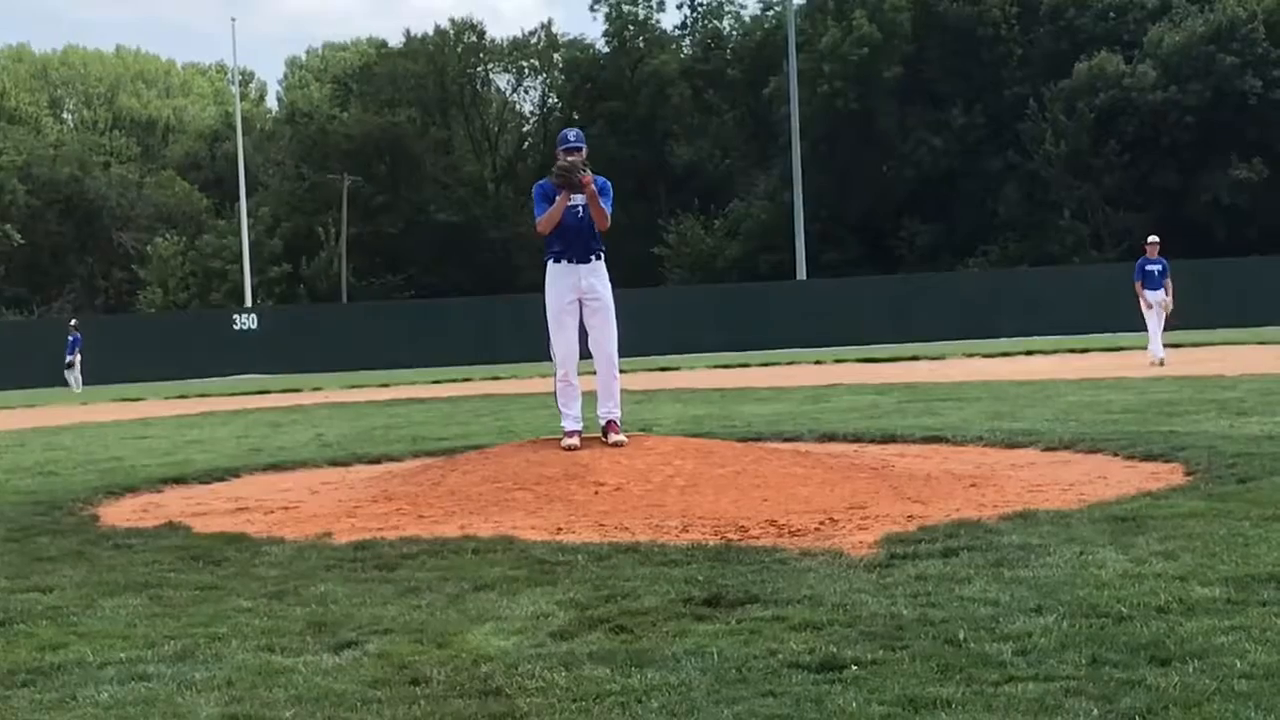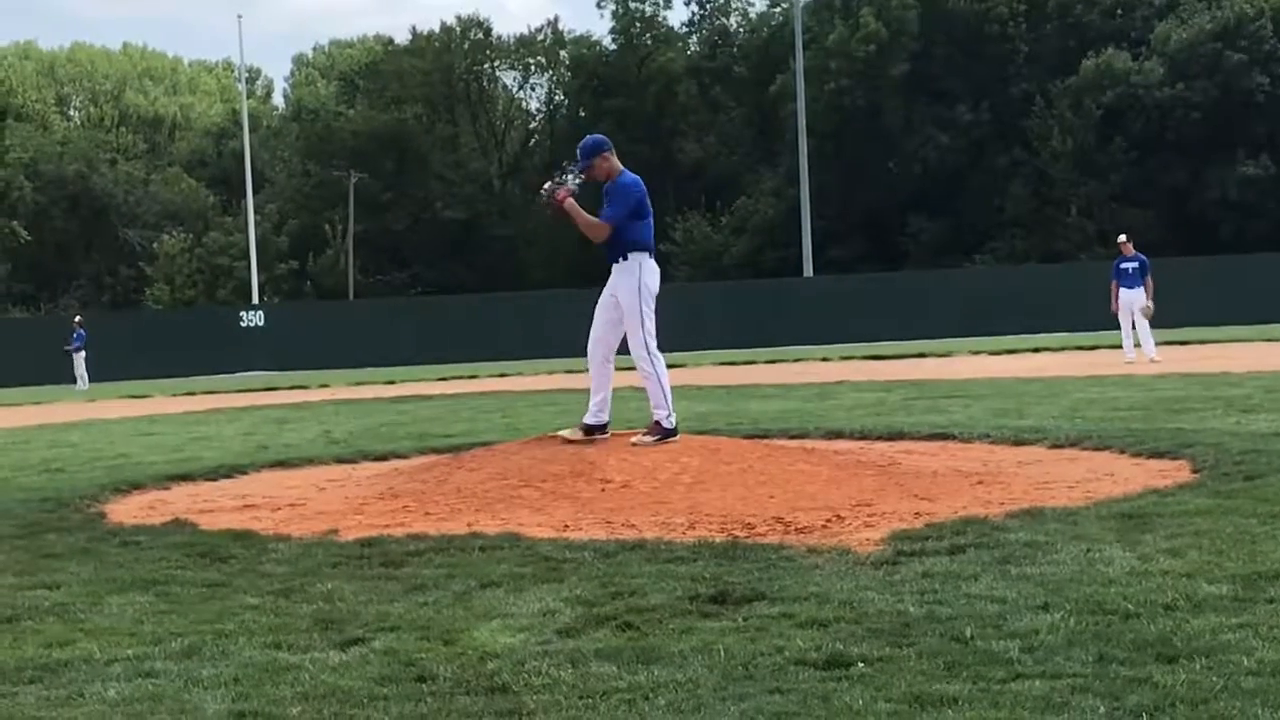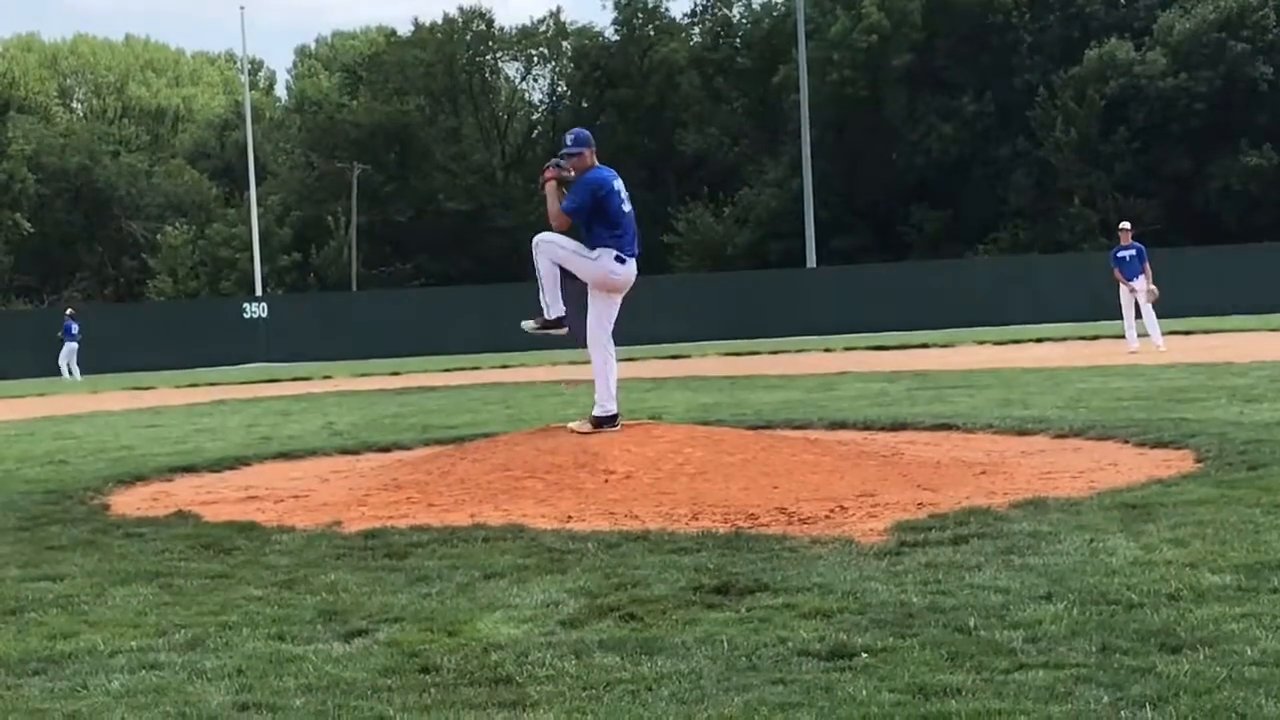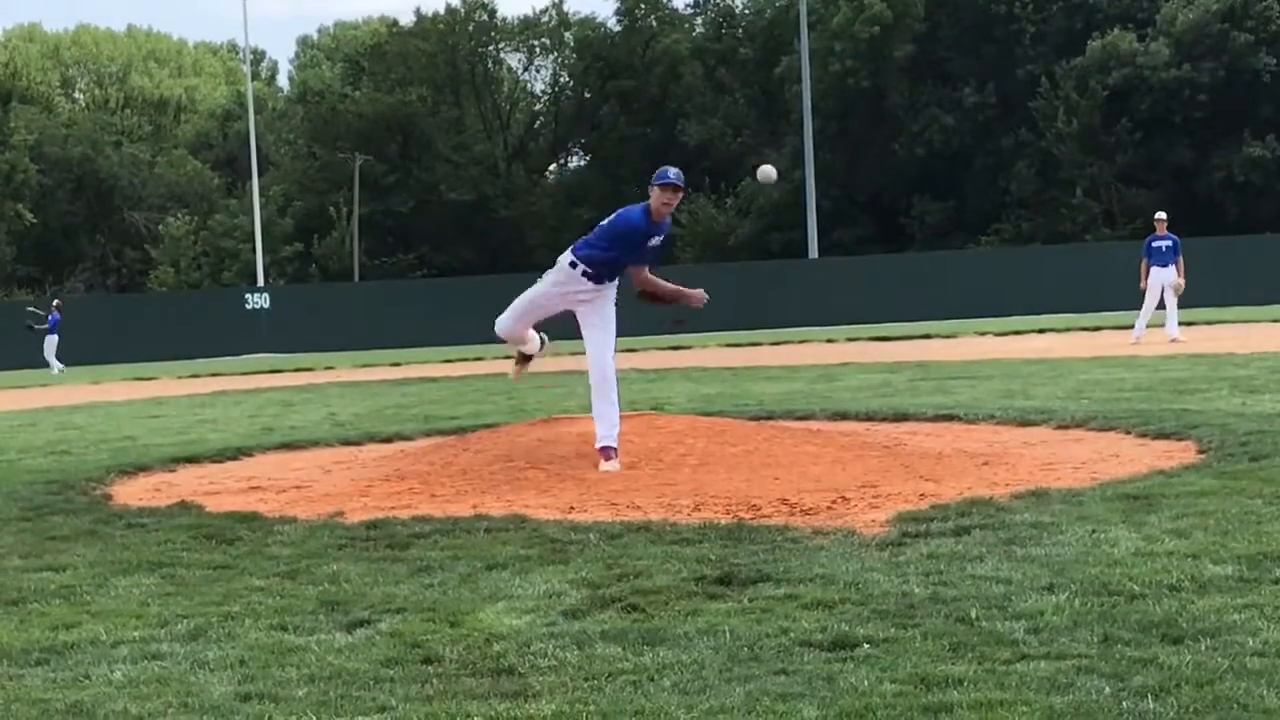
dt=1s
person 1, frame 1
left shoulder: (601, 184)
right shoulder: (544, 188)
left elbow: (604, 224)
right elbow: (542, 227)
left wrist: (590, 192)
right wrist: (565, 194)
left hip: (594, 270)
right hip: (559, 273)
left knee: (606, 350)
right knee: (564, 355)
left ankle: (610, 420)
right ankle: (571, 425)
person 1, frame 2
left shoulder: (628, 184)
right shoulder: (611, 188)
left elbow: (601, 232)
right elbow: (597, 233)
left wrist: (570, 204)
right wrist: (568, 207)
left hip: (636, 269)
right hip: (619, 272)
left knee: (643, 349)
right knee: (598, 348)
left ankle: (666, 422)
right ankle: (596, 420)
person 1, frame 3
left shoulder: (591, 181)
right shoulder: (609, 176)
left elbow: (559, 223)
right elbow: (581, 208)
left wrist: (550, 185)
right wrist: (560, 189)
left hip: (605, 263)
right hip: (623, 268)
left knee: (543, 242)
right knee: (600, 339)
left ankle: (554, 317)
right ankle: (606, 413)
person 1, frame 4
left shoulder: (662, 225)
right shoulder: (636, 221)
right elbow: (640, 279)
right wrist: (684, 294)
left hip: (601, 292)
right hip: (570, 276)
left knee: (601, 366)
right knee: (506, 328)
left ankle: (607, 445)
right ankle: (532, 345)
